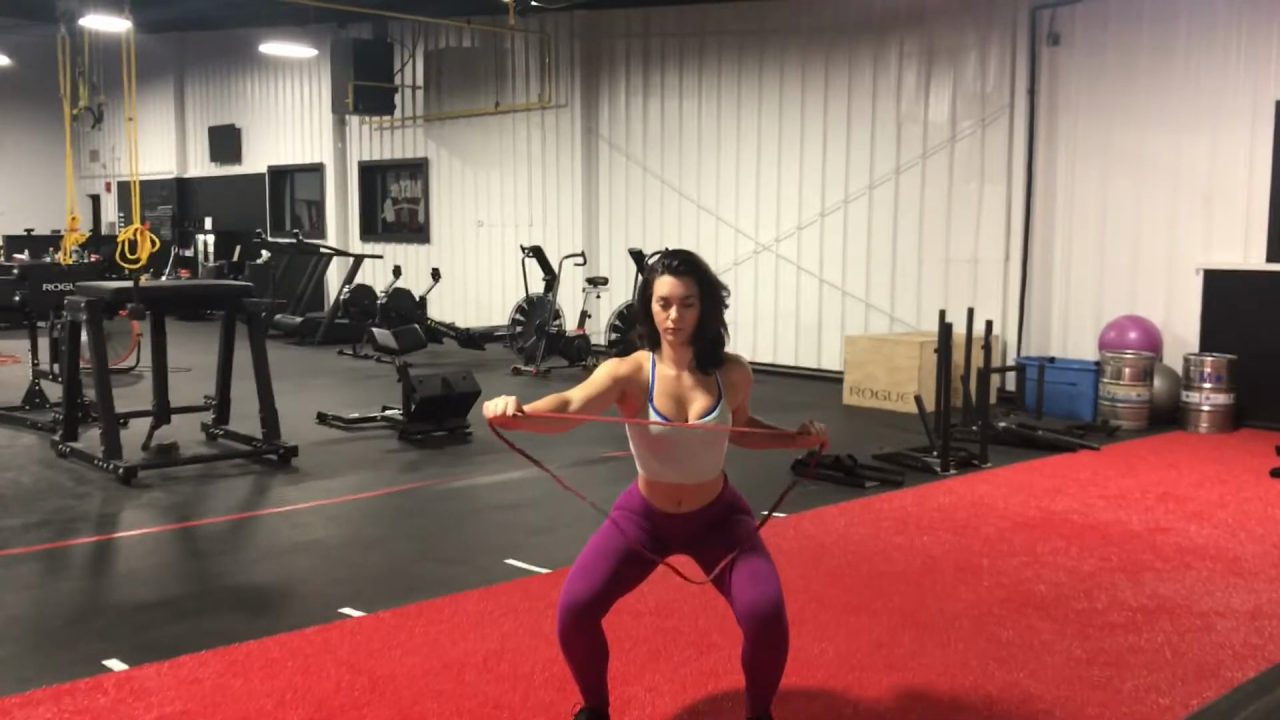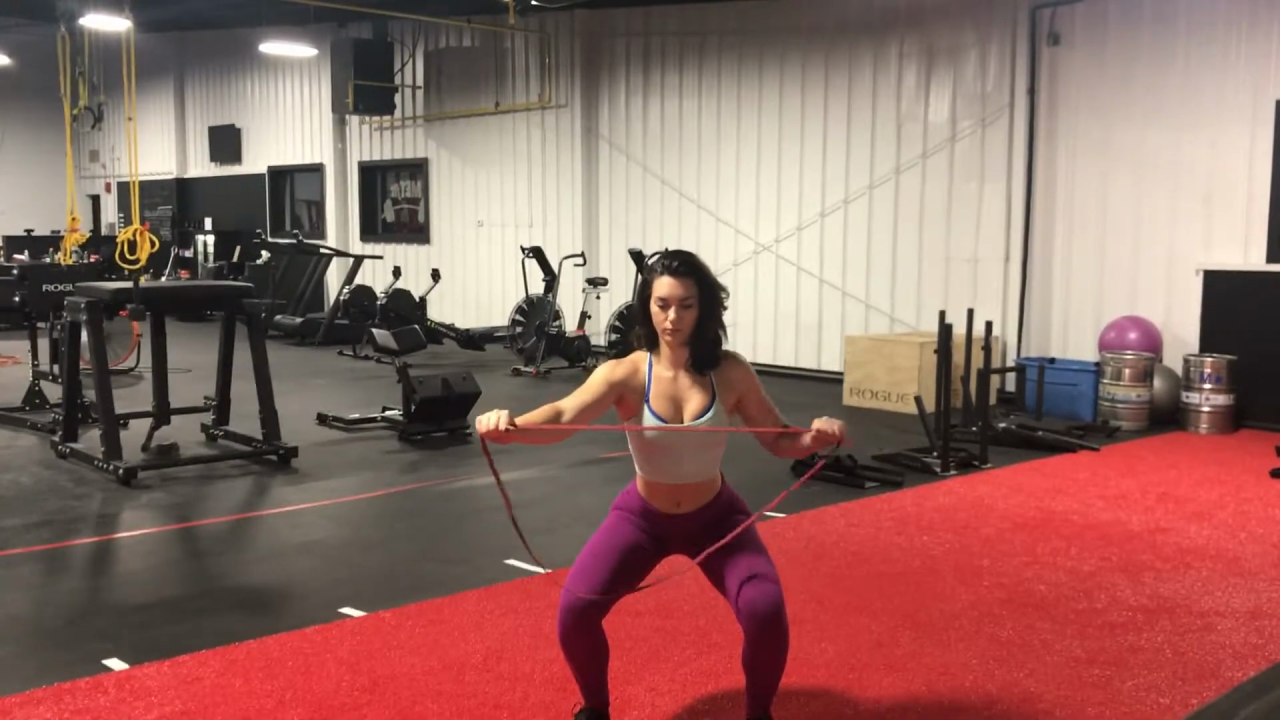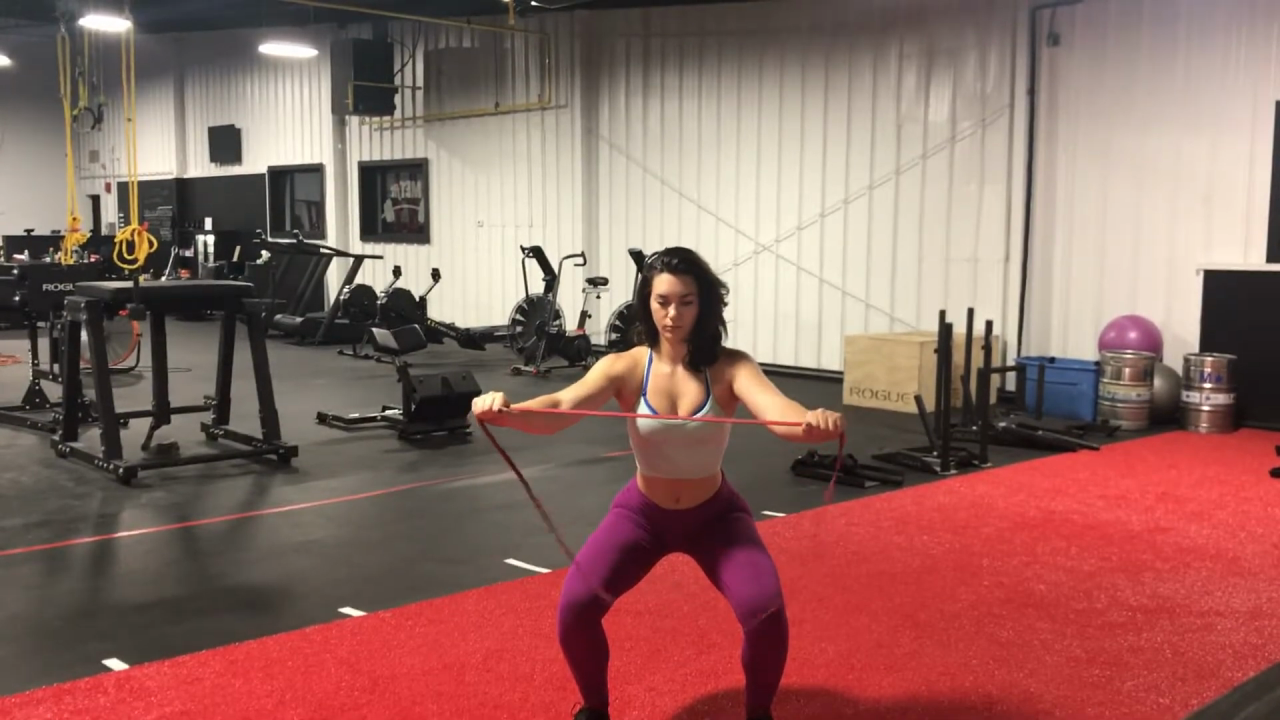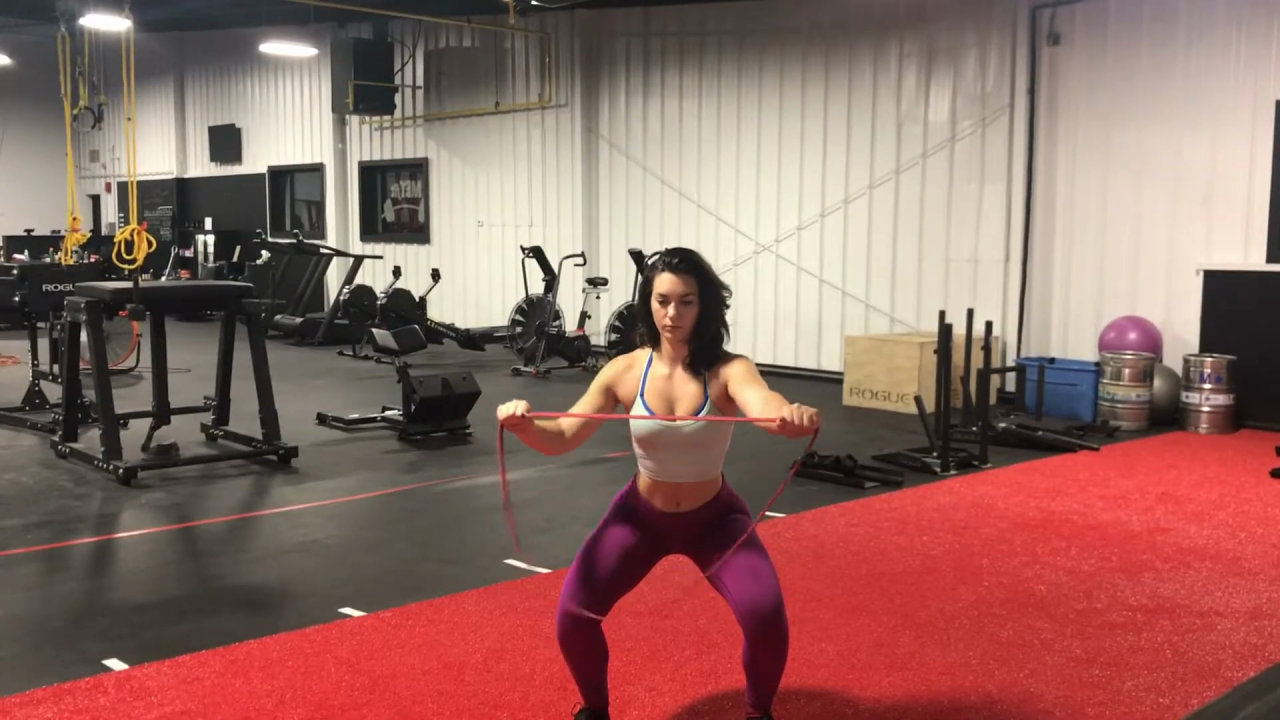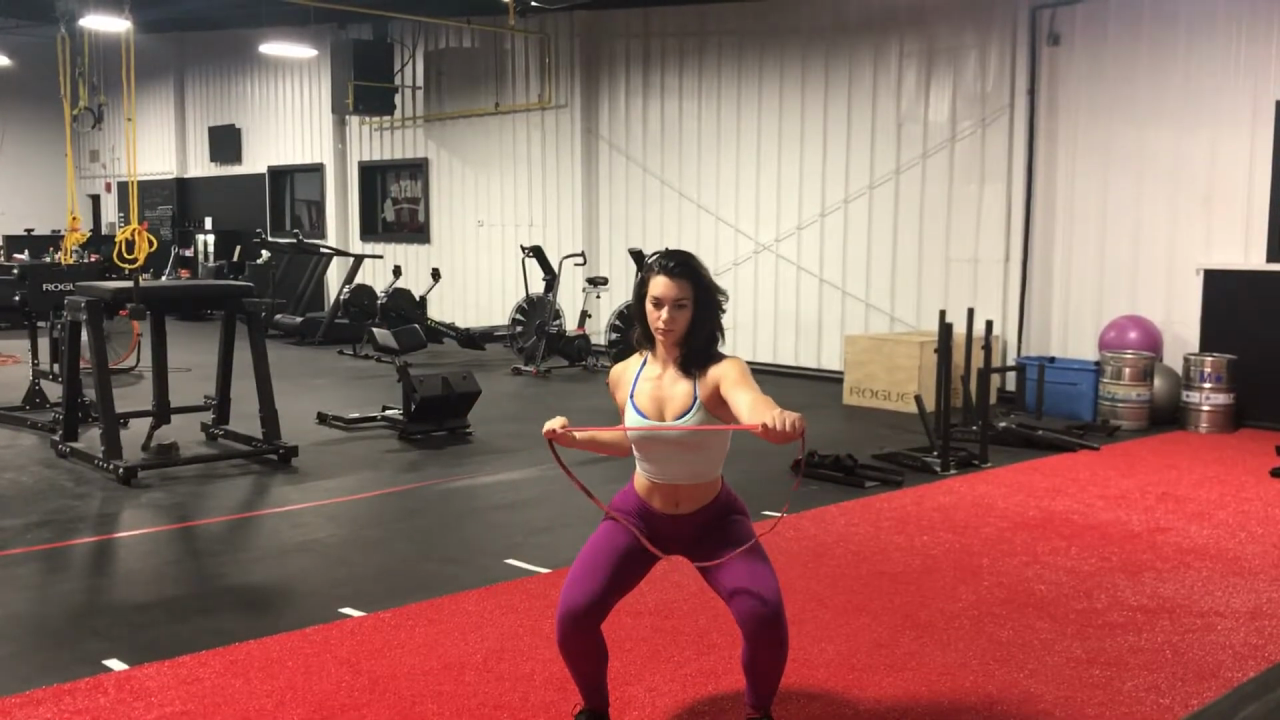
dt=0.5s
person 1, frame 1
left shoulder: (733, 373)
right shoulder: (627, 372)
right elbow: (570, 406)
left wrist: (798, 437)
right wrist: (518, 413)
left hip: (717, 516)
right hip: (643, 515)
left knee: (766, 615)
right knee: (575, 609)
person 1, frame 2
left shoulder: (732, 372)
right shoulder: (624, 373)
left elbow: (781, 442)
right elbow: (564, 415)
left wrist: (819, 436)
right wrist: (511, 426)
left hip: (716, 517)
right hip: (642, 515)
left knee: (767, 615)
right knee: (575, 609)
person 1, frame 3
left shoulder: (730, 367)
right shoulder: (624, 367)
left elbow: (781, 414)
right elbow: (561, 408)
left wrist: (816, 423)
right wrist: (506, 413)
left hip: (715, 514)
right hip: (642, 512)
left knee: (765, 613)
right knee: (575, 608)
person 1, frame 4
left shoulder: (729, 370)
right shoulder: (623, 371)
left elbow: (765, 405)
right elbow: (564, 437)
left wrist: (793, 416)
right wrist: (526, 426)
left hip: (713, 517)
right hip: (640, 514)
left knee: (765, 614)
right knee: (573, 612)
person 1, frame 5
left shoulder: (722, 371)
right shoulder: (624, 374)
left elbow: (755, 408)
left wrist: (781, 421)
right wrist: (573, 438)
left hip: (713, 519)
right hip: (638, 514)
left knee: (765, 618)
right knee: (573, 614)
